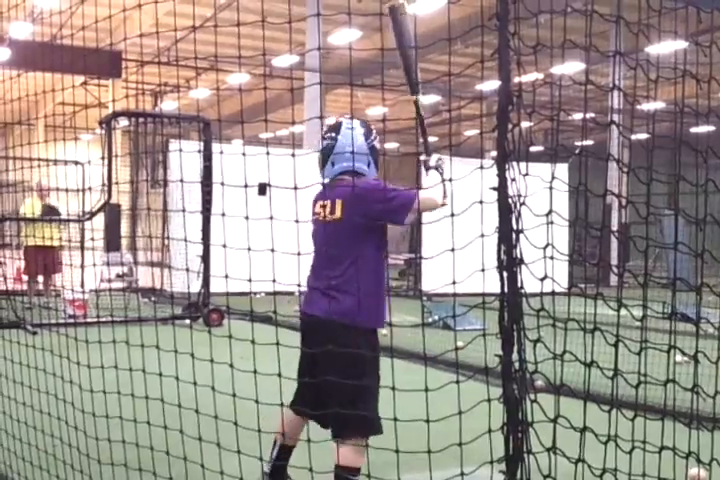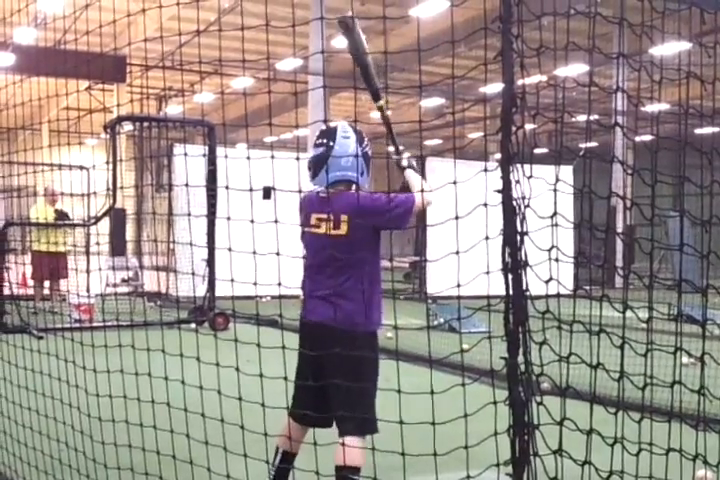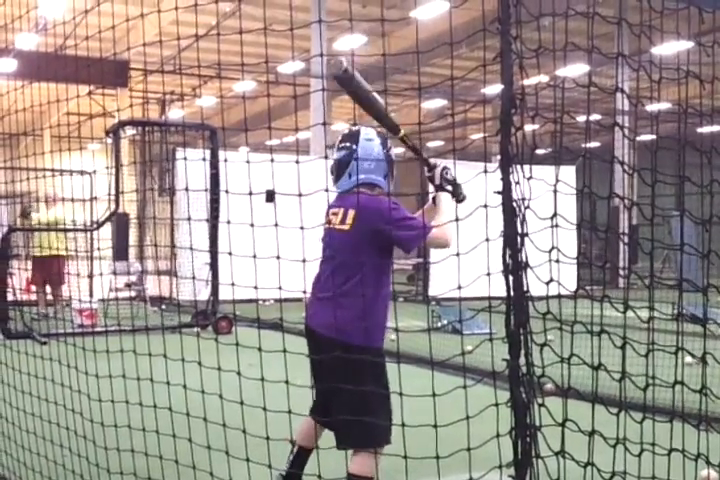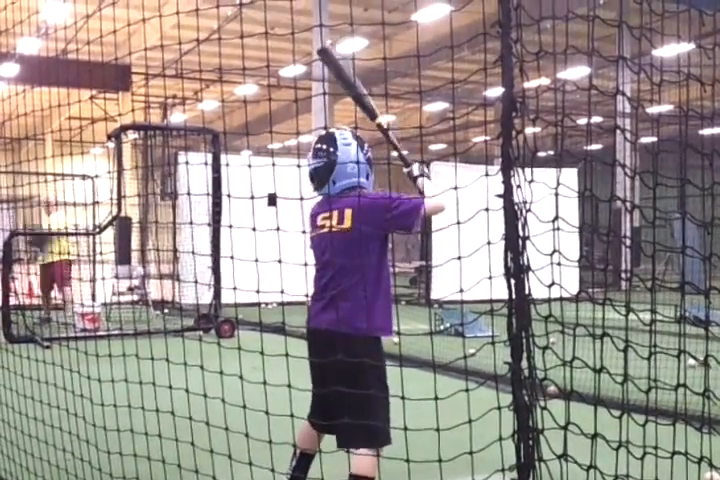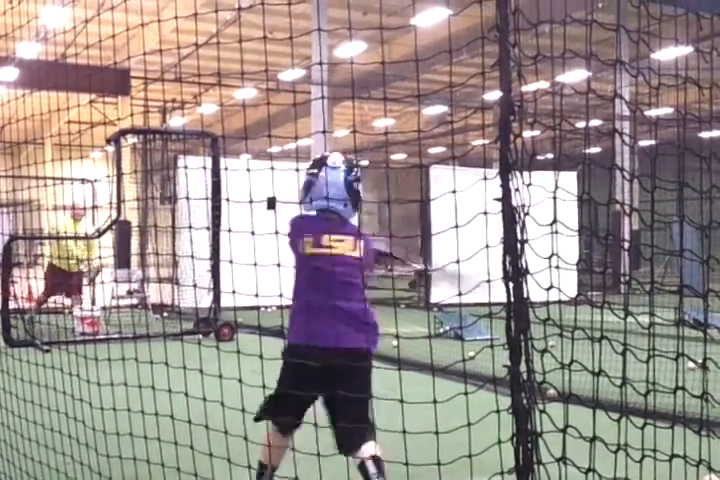
dt=0.7s
person 1, frame 1
left shoulder: (324, 197)
right shoulder: (365, 193)
right elbow: (433, 200)
left wrist: (412, 208)
right wrist: (435, 173)
left hip: (315, 315)
right hip: (349, 321)
left knee: (304, 401)
right knee: (356, 421)
person 1, frame 2
left shoulder: (308, 204)
right shoulder: (366, 206)
right elbow: (423, 199)
left wrist: (388, 198)
right wrist: (409, 169)
left hip: (313, 323)
right hip: (352, 329)
left knee: (302, 410)
right knee: (353, 424)
person 1, frame 3
left shoulder: (339, 206)
right shoulder: (377, 208)
left elbow: (405, 225)
right elbow: (441, 237)
left wrist: (437, 199)
right wrist: (445, 191)
left hip: (320, 326)
right hip: (354, 334)
left knee: (324, 408)
right knee: (370, 433)
person 1, frame 4
left shoulder: (319, 212)
right shoulder: (371, 206)
right elbow: (436, 204)
left wrist: (408, 195)
right wrist: (421, 178)
left hip: (321, 330)
right hip: (356, 333)
left knee: (321, 414)
right knee: (368, 433)
person 1, frame 5
left shoulder: (302, 226)
right shoulder: (360, 237)
left hip: (308, 346)
right hip: (355, 348)
left knee: (281, 422)
right knee: (359, 434)
person 2, frame 1
left shoulder: (52, 204)
right shoulder: (29, 202)
right elbow: (25, 219)
left wrist: (56, 216)
right wrist: (41, 215)
left hip: (51, 244)
right hip: (33, 243)
left knee: (49, 273)
right knee: (33, 273)
left ankle: (47, 299)
right ankle: (31, 300)
person 2, frame 2
left shoulder: (61, 209)
right shoulder: (37, 207)
right elbow: (36, 224)
left wrist: (65, 221)
right wrist: (52, 221)
left hip: (58, 249)
right hip: (41, 249)
left knee: (56, 278)
right knee: (39, 278)
right ankle: (37, 305)
person 2, frame 3
left shoulder: (59, 212)
right shoulder: (41, 213)
left elbow: (46, 219)
right elbow: (34, 227)
left wrist: (31, 215)
right wrist: (31, 219)
left hip: (56, 253)
right hip: (38, 253)
left knee: (55, 283)
right knee: (39, 283)
left ankle: (58, 309)
right ankle: (42, 311)
person 2, frame 4
left shoulder: (58, 217)
right shoulder: (47, 221)
left elbow: (55, 228)
left wrist: (46, 235)
left hip: (60, 258)
right hip: (46, 260)
left knee: (64, 285)
right knee: (45, 290)
right ankle: (46, 315)
person 2, frame 5
right shoulder: (62, 224)
left elbow: (92, 248)
right elbow: (65, 241)
left wrist: (92, 266)
right wrist: (79, 255)
left hip: (75, 269)
right hip: (57, 264)
left knee: (76, 295)
right knee: (47, 292)
left ankle: (78, 325)
right ankle: (34, 313)
